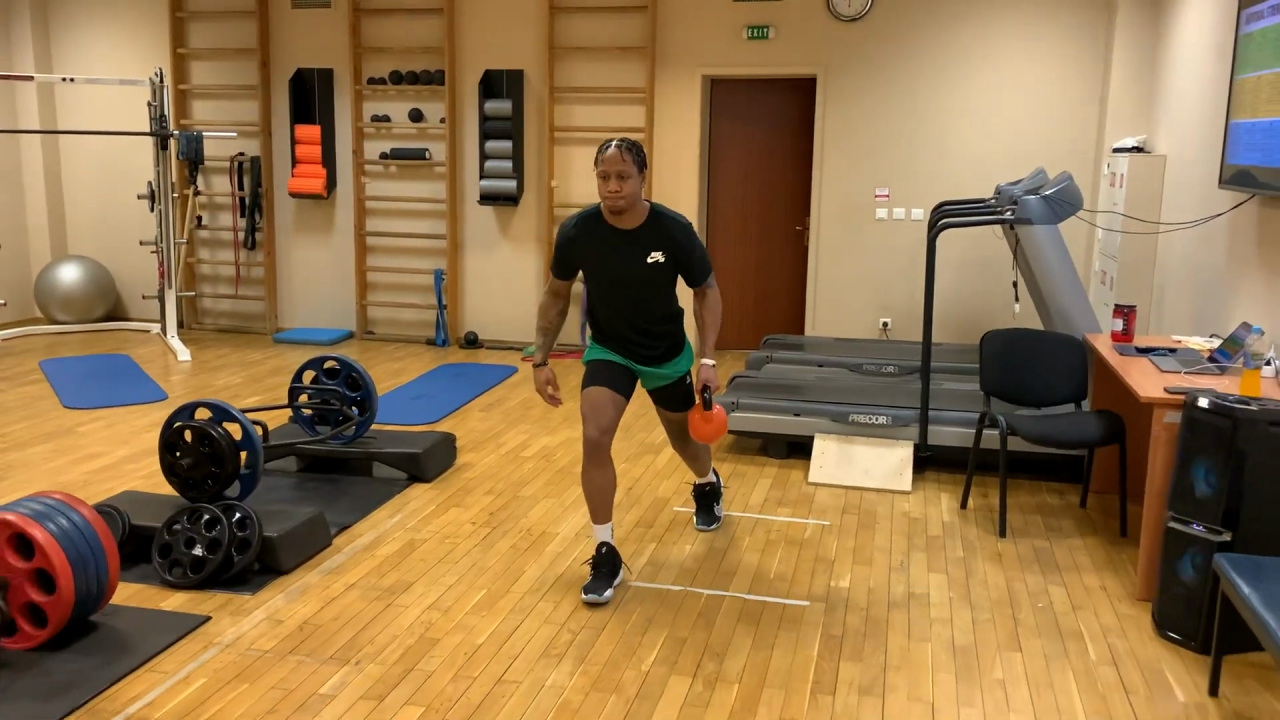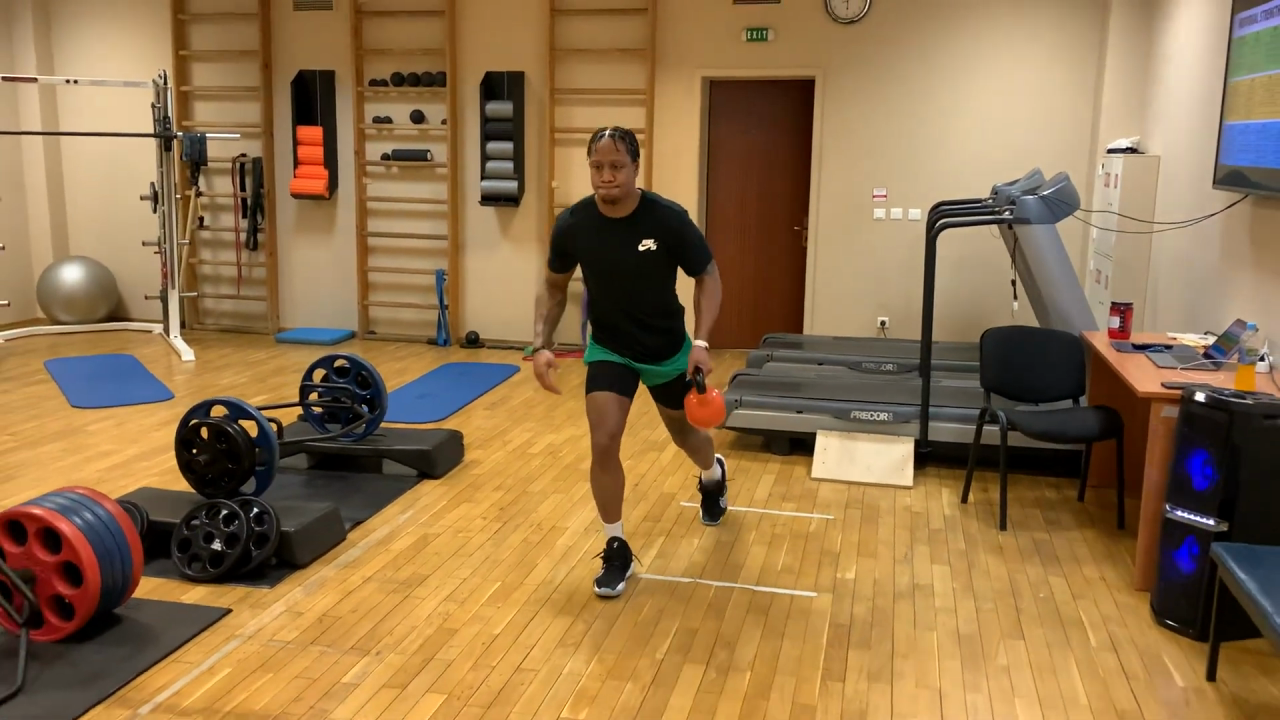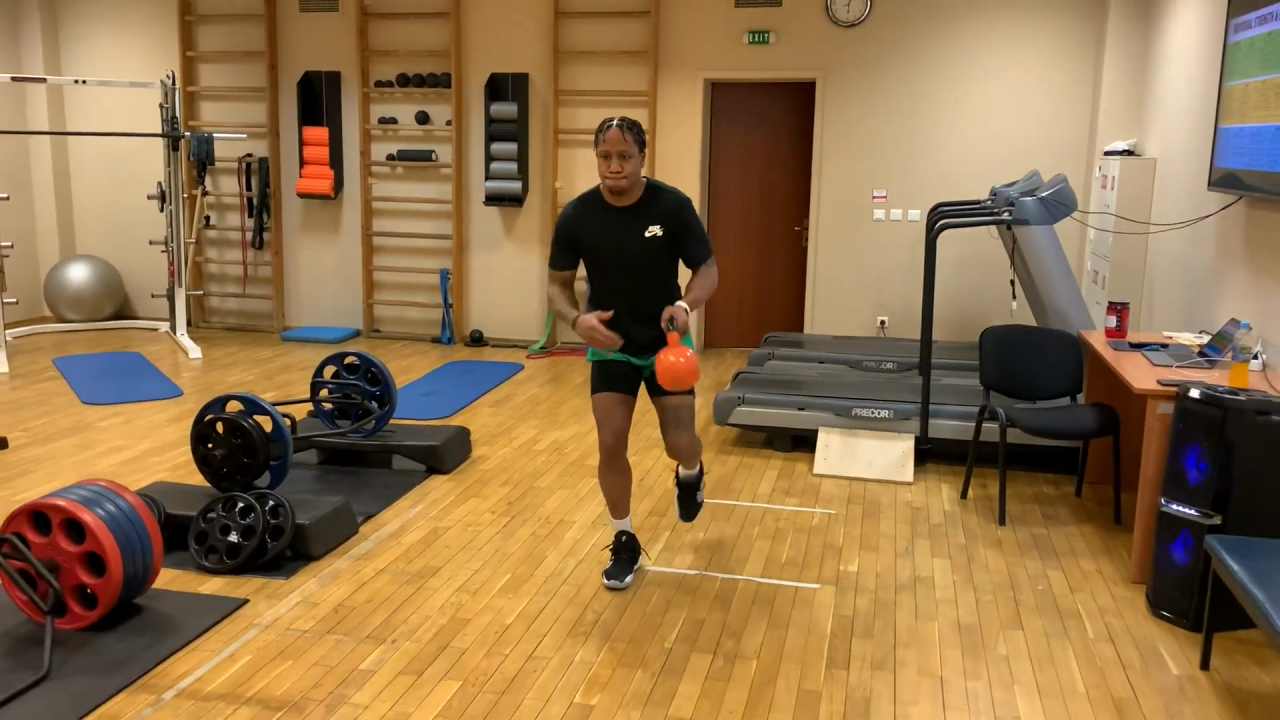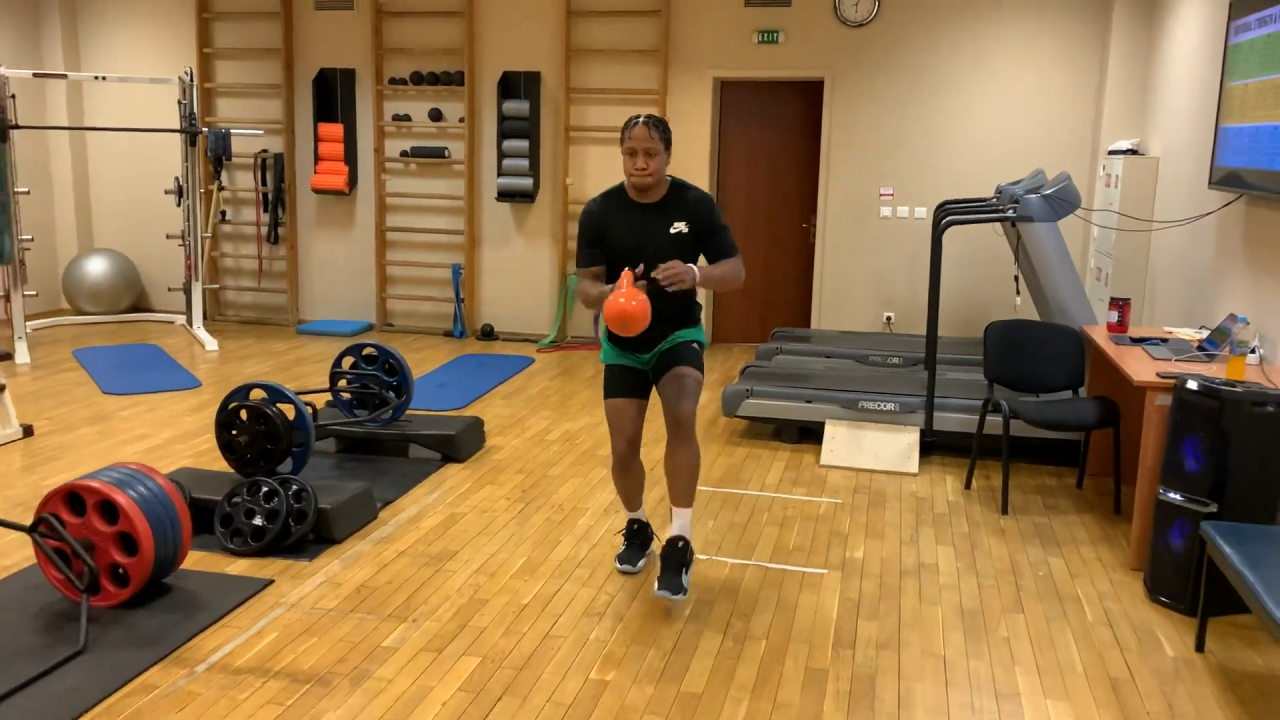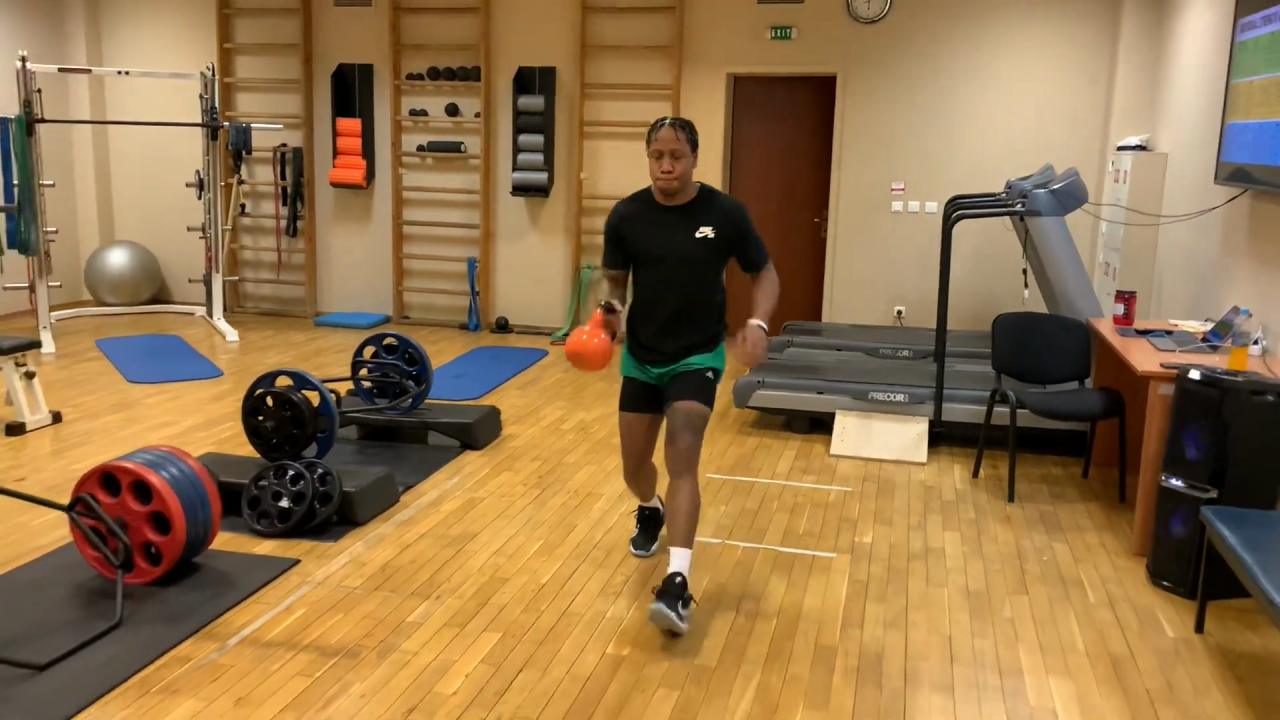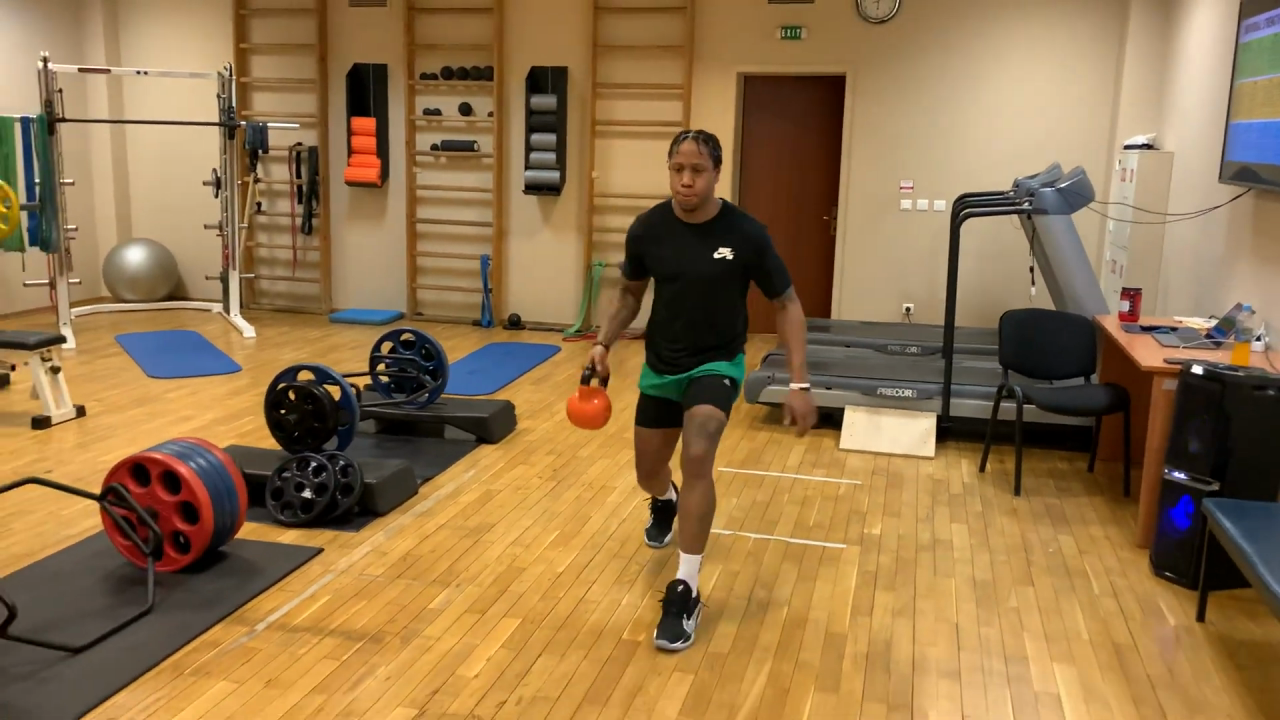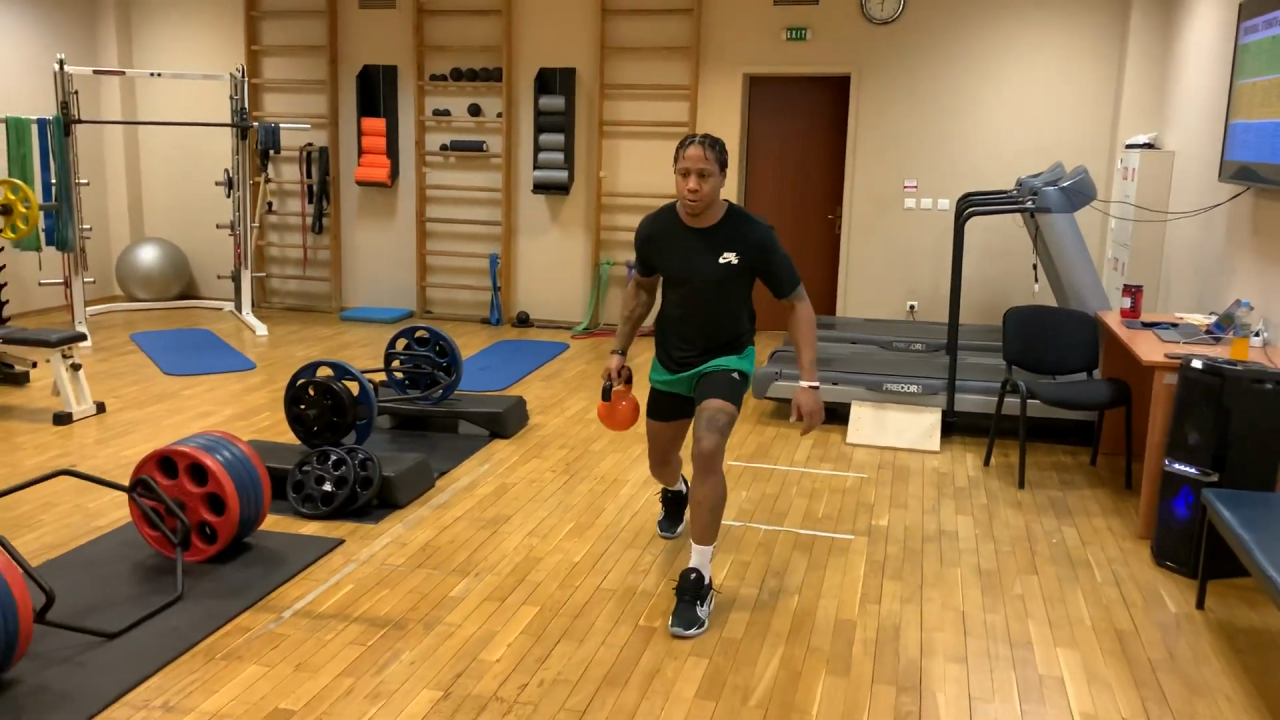
dt=0.2s
person 1, frame 1
left shoulder: (674, 231)
right shoulder: (576, 232)
left elbow: (706, 290)
right elbow: (556, 294)
left wrist: (707, 359)
right wrist: (541, 360)
left hip: (667, 353)
right hip: (608, 350)
left knee: (684, 437)
right knee: (594, 440)
left ankle: (708, 485)
right ankle: (606, 554)
person 1, frame 2
left shoulder: (669, 219)
right shoulder: (572, 224)
left elbow: (707, 277)
right elbow: (554, 286)
left wrist: (700, 341)
right wrist: (541, 345)
left hip: (667, 349)
right hip: (608, 349)
left knee: (686, 434)
right knee: (603, 444)
left ankle: (713, 474)
right ankle: (616, 548)
person 1, frame 3
left shoulder: (673, 206)
right shoulder: (576, 216)
left elbow: (706, 270)
right elbow: (558, 284)
left wrist: (685, 305)
right wrist: (578, 319)
left hip: (665, 341)
right hip: (610, 344)
left knee: (679, 444)
right knee: (611, 446)
left ankle: (689, 472)
right ankle: (624, 541)
person 1, frame 4
left shoulder: (696, 205)
right shoulder: (599, 212)
left elbow: (735, 272)
right elbow: (586, 286)
left wrist: (694, 274)
right wrist: (613, 293)
left hip: (679, 334)
right hip: (623, 345)
left knee: (681, 420)
right knee: (623, 449)
left ankle: (679, 542)
right ankle: (637, 528)
person 1, frame 5
left shoulder: (724, 212)
right shoulder: (625, 215)
left elbow: (765, 273)
right elbow: (614, 281)
left wrist: (757, 324)
right wrist: (611, 306)
left hip: (697, 356)
right hip: (641, 356)
left knee: (681, 459)
right knee: (634, 465)
left ankle: (676, 584)
right ankle: (651, 512)
person 1, frame 6
left shoulder: (746, 234)
right shoulder: (647, 229)
left elbow: (786, 303)
right elbow: (631, 290)
left wrist: (799, 383)
right wrist: (605, 341)
left hip: (717, 365)
right hip: (660, 365)
left knee: (697, 457)
right knee: (647, 474)
left ankle: (685, 590)
right ankle: (665, 502)
person 1, frame 7
left shoulder: (752, 235)
right shoulder: (654, 229)
left elbow: (797, 303)
left wrist: (808, 382)
right wrist: (619, 349)
left hip: (726, 359)
right hip: (669, 361)
left knee: (707, 451)
right knee: (660, 463)
left ankle: (697, 579)
right ankle: (675, 492)
